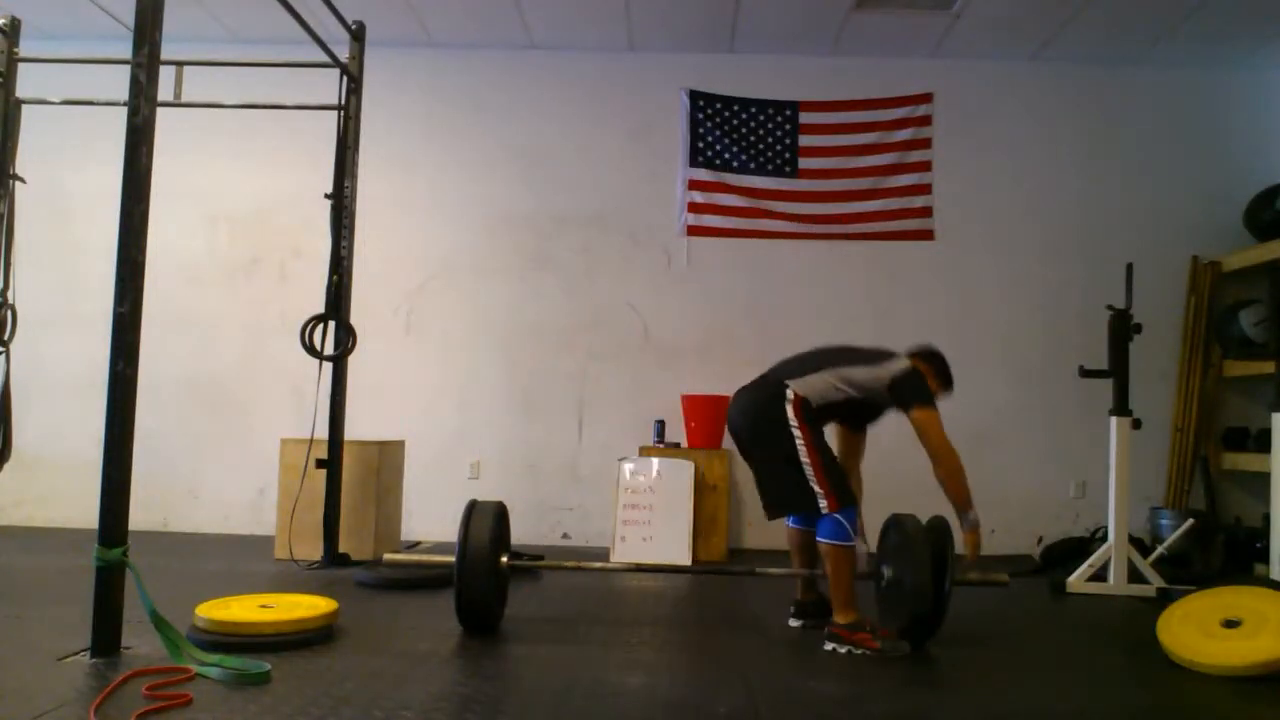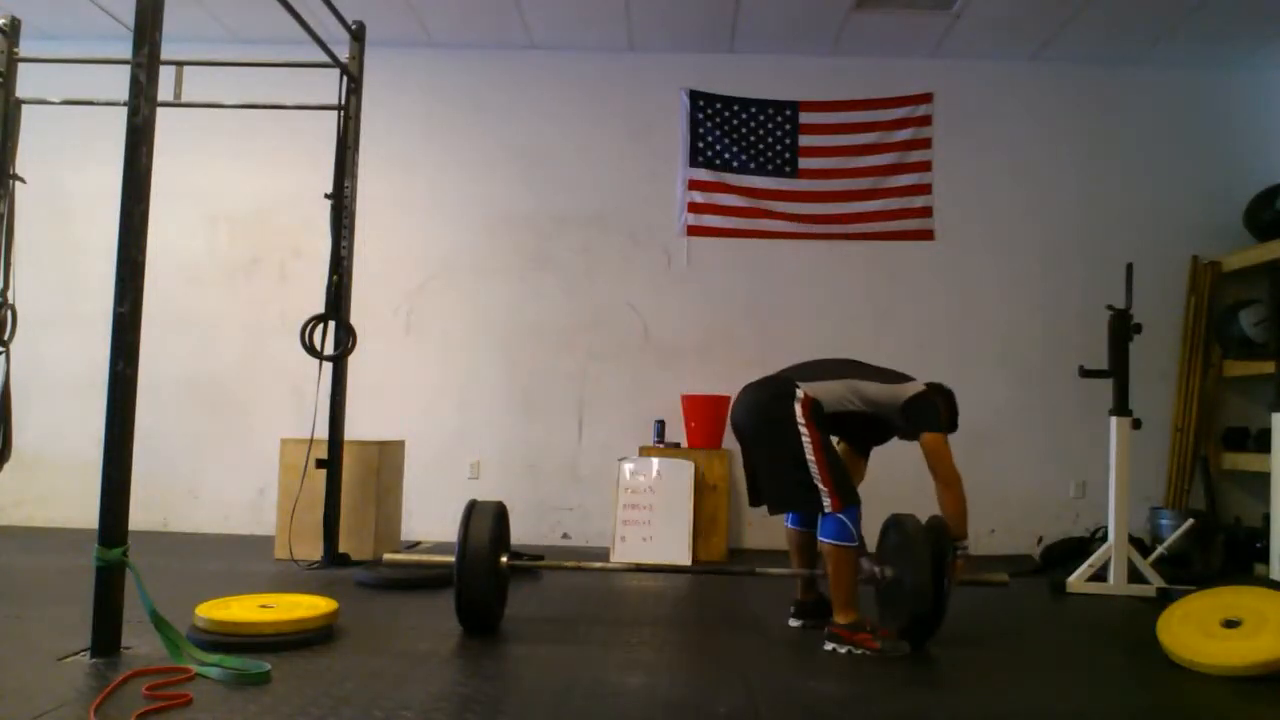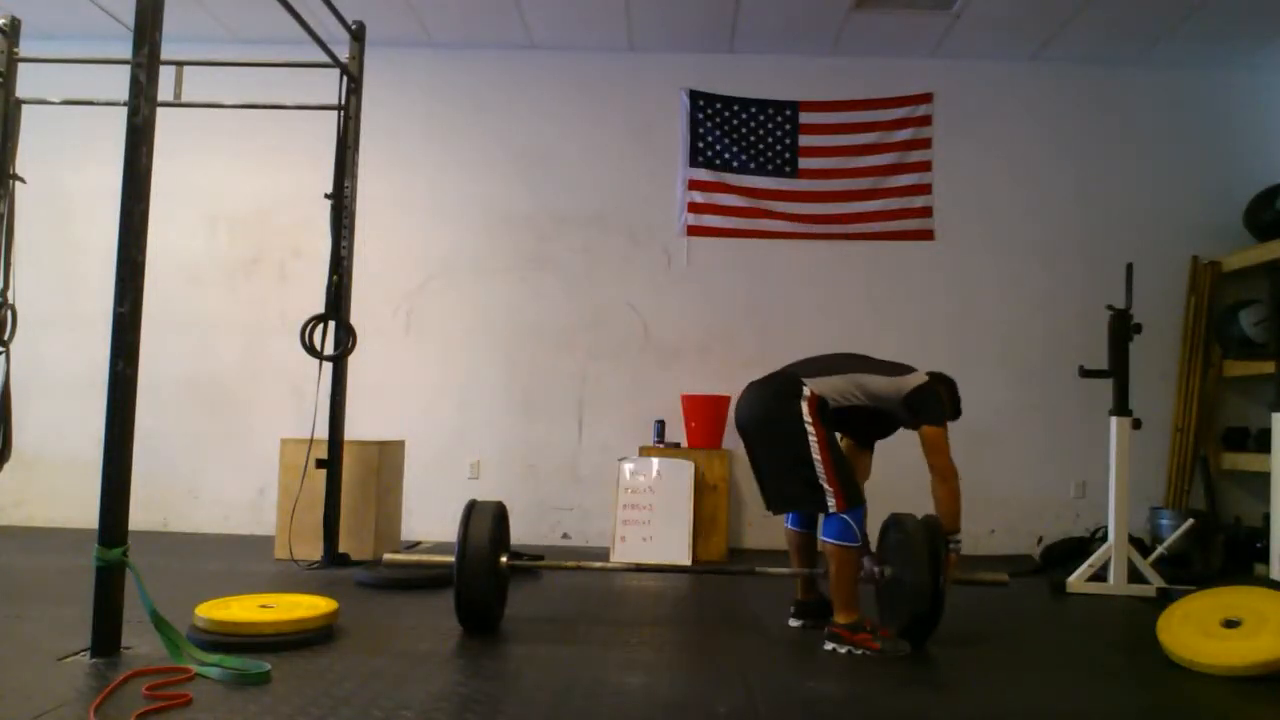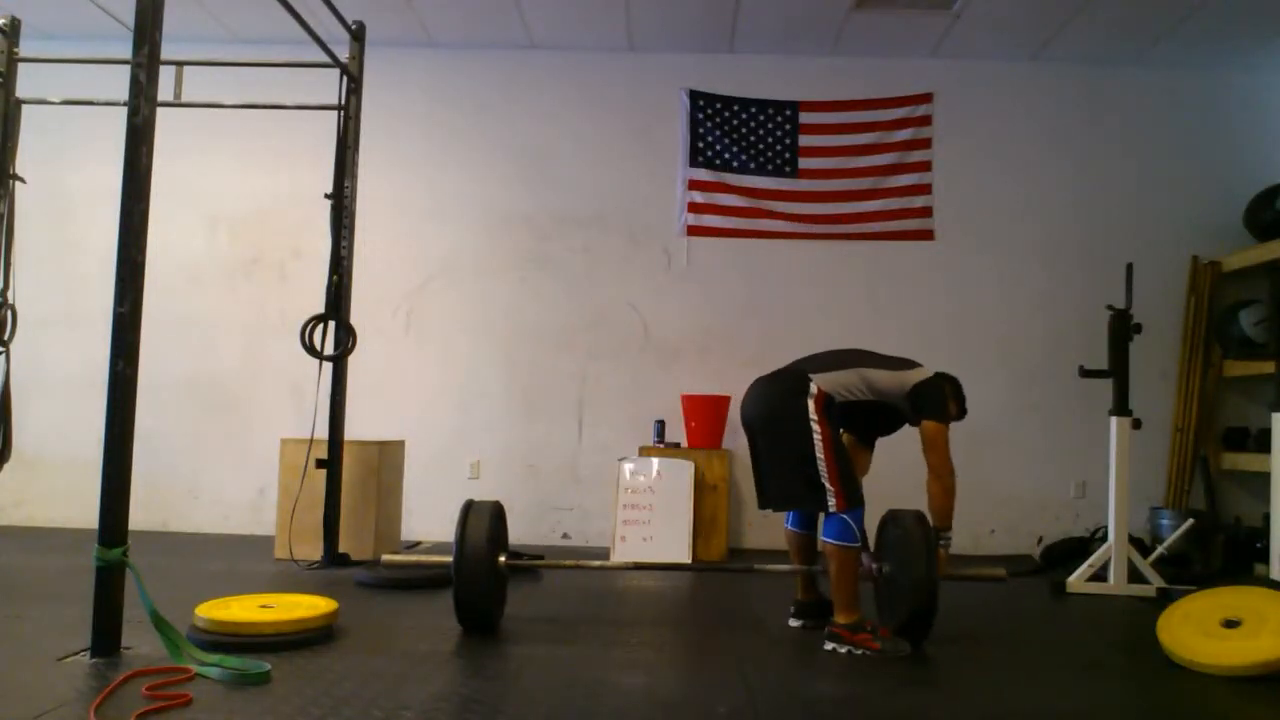
dt=0.2s
person 1, frame 1
left shoulder: (865, 391)
right shoulder: (907, 376)
left elbow: (849, 463)
right elbow: (942, 456)
left wrist: (854, 531)
right wrist: (969, 521)
left hip: (747, 406)
right hip: (776, 410)
left knee: (807, 497)
right knee: (835, 505)
left ankle: (807, 602)
right ankle: (845, 626)
person 1, frame 2
left shoulder: (871, 414)
right shoulder: (922, 399)
left elbow: (848, 480)
right elbow: (948, 482)
left wrist: (856, 552)
right wrist: (959, 548)
left hip: (751, 404)
right hip: (782, 409)
left knee: (804, 497)
right knee: (839, 505)
left ankle: (807, 602)
right ankle: (845, 626)
person 1, frame 3
left shoulder: (872, 408)
right shoulder: (926, 391)
left elbow: (853, 479)
right elbow: (944, 474)
left wrist: (859, 549)
right wrist: (951, 544)
left hip: (755, 402)
right hip: (789, 406)
left knee: (802, 498)
right knee: (843, 505)
left ankle: (807, 602)
right ankle: (846, 625)
person 1, frame 4
left shoulder: (876, 406)
right shoulder: (929, 387)
left elbow: (850, 475)
right elbow: (940, 473)
left wrist: (859, 547)
right wrist: (941, 540)
left hip: (760, 398)
right hip: (795, 404)
left knee: (802, 498)
right knee: (842, 506)
left ankle: (807, 602)
right ankle: (846, 625)
